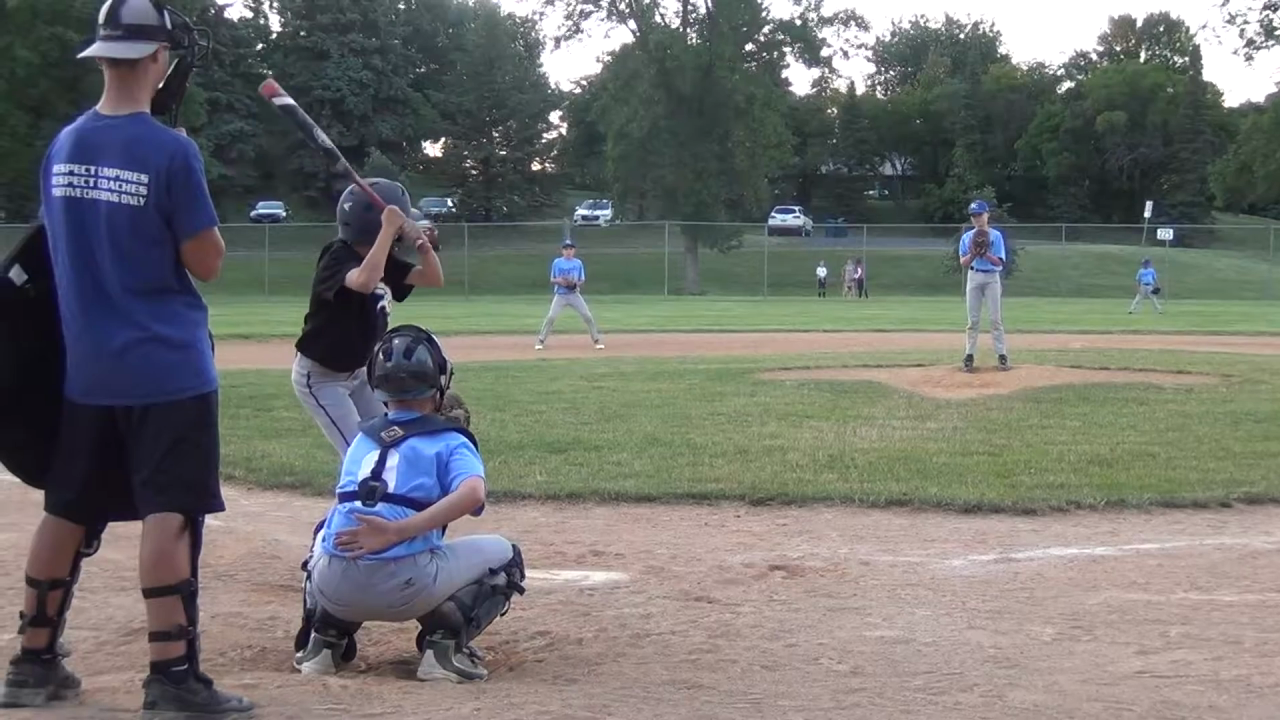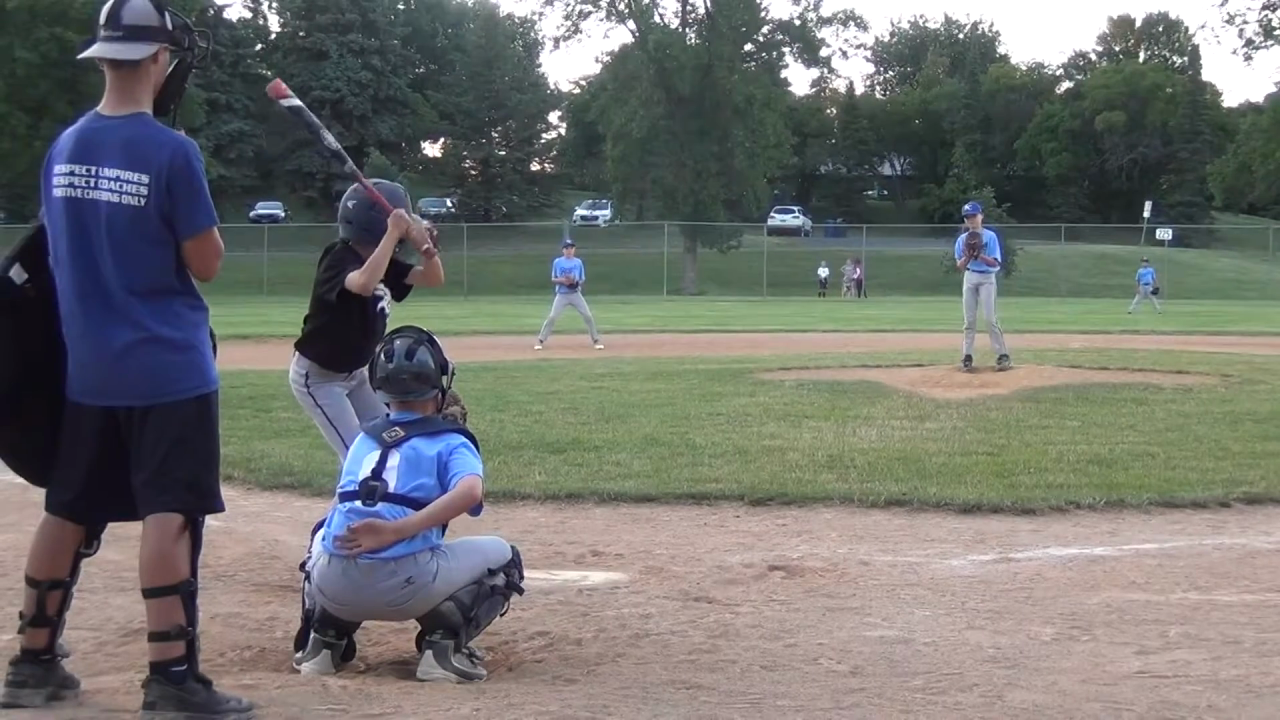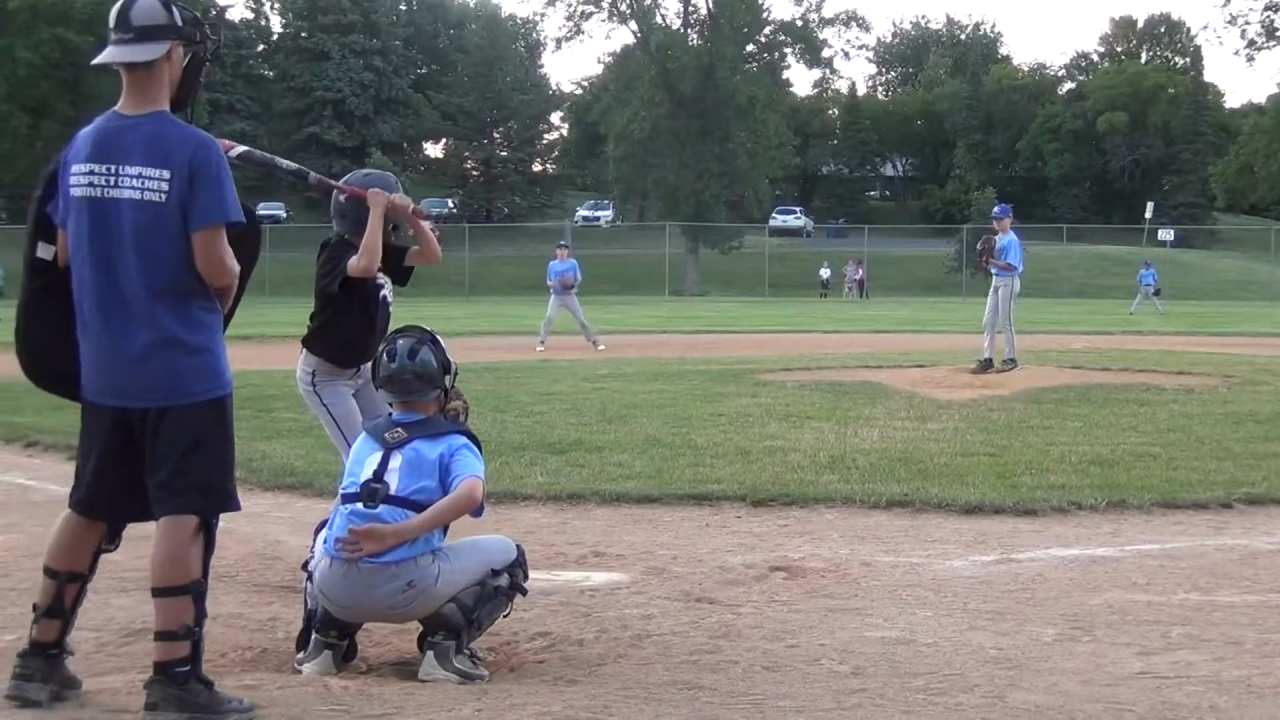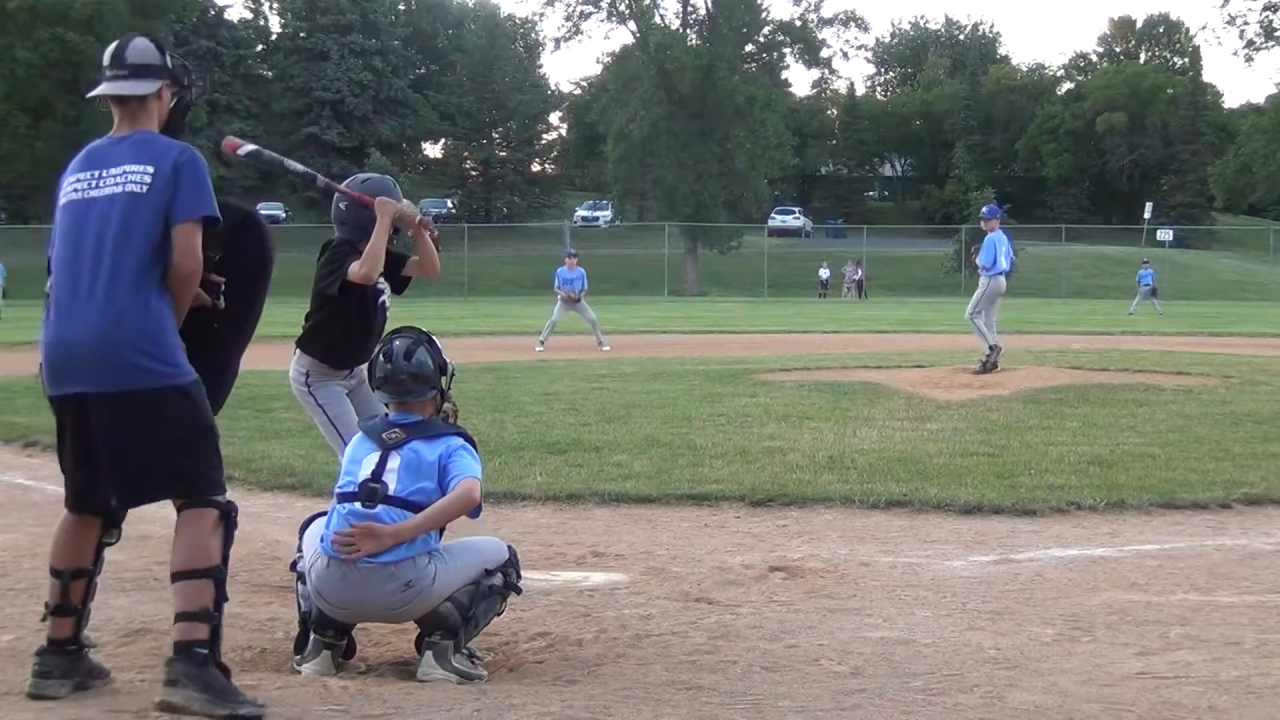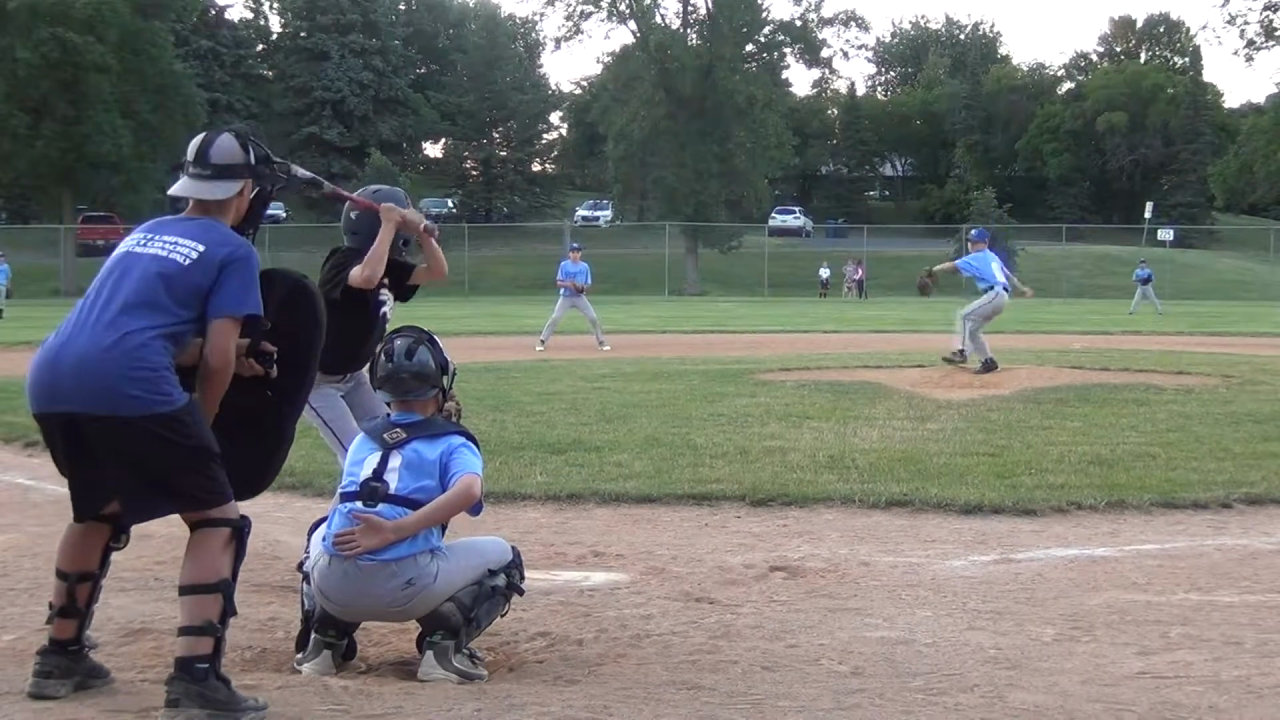
dt=0.7s
person 1, frame 1
left shoulder: (62, 145)
right shoulder: (171, 152)
right elbow: (206, 265)
left hip: (86, 368)
right hip: (166, 367)
left knee: (68, 512)
right knee: (169, 515)
person 1, frame 2
left shoulder: (63, 147)
right shoulder: (171, 151)
right elbow: (206, 265)
left hip: (87, 368)
right hip: (167, 368)
left knee: (69, 512)
right knee: (170, 516)
person 1, frame 3
left shoulder: (81, 146)
right shoulder: (195, 149)
left elbow: (66, 254)
right elbow: (214, 269)
right wrist: (233, 274)
left hip: (105, 367)
right hip: (183, 367)
left knee: (91, 511)
right knee: (185, 515)
person 1, frame 4
left shoulder: (76, 167)
right shoulder: (177, 158)
right elbow: (187, 262)
left hip: (64, 357)
right hip: (139, 358)
left knee: (88, 504)
right knee: (203, 502)
left ankle: (59, 656)
right ankle: (194, 664)
person 1, frame 5
left shoulder: (143, 233)
right shoulder: (234, 250)
right elbow: (217, 358)
left wrist: (226, 353)
right wrist: (199, 424)
left hip: (51, 378)
right hip: (127, 386)
left knee: (100, 510)
right knee: (217, 520)
left ankle: (60, 656)
person 2, frame 1
left shoulder: (362, 438)
right shoulder: (450, 440)
right elbow: (472, 493)
right wrist: (397, 532)
left hip: (334, 587)
right hip: (404, 585)
right knee: (504, 555)
left ankle: (325, 640)
right ankle: (445, 645)
person 2, frame 2
left shoulder: (364, 438)
right shoulder: (450, 441)
right elbow: (470, 491)
right wrist: (395, 531)
left hip: (333, 586)
right hip: (404, 585)
left knee: (326, 533)
right knee: (503, 557)
left ankle: (323, 640)
right ankle: (444, 645)
person 2, frame 3
left shoulder: (365, 439)
right shoulder: (453, 442)
right elbow: (470, 494)
right wrist: (396, 535)
left hip: (336, 588)
right hip: (406, 588)
left knee: (328, 532)
right knee: (507, 555)
left ankle: (325, 641)
right ankle: (445, 647)
person 2, frame 4
left shoulder: (360, 439)
right shoulder: (450, 444)
right elbow: (468, 494)
right wrist: (393, 536)
left hip: (330, 590)
right hip: (403, 591)
left knee: (317, 527)
right knee: (501, 557)
left ankle: (321, 642)
right ankle: (443, 645)
person 2, frame 5
left shoulder: (363, 439)
right shoulder: (452, 442)
right elbow: (468, 490)
right wrist: (393, 531)
left hip: (333, 587)
right hip: (405, 587)
left knee: (323, 530)
right knee: (503, 557)
left ankle: (324, 641)
right ankle: (444, 646)
person 3, frame 1
left shoulder: (385, 261)
right shoulder: (338, 259)
left elbow: (434, 280)
right elbow: (365, 282)
left wrist: (423, 243)
right wrist: (389, 229)
left hip: (355, 372)
right hip: (318, 376)
person 3, frame 2
left shoulder: (383, 261)
right shoulder: (340, 259)
left elbow: (433, 279)
right elbow: (365, 285)
left wrist: (425, 246)
right wrist: (394, 233)
left hip: (353, 373)
right hip: (316, 376)
person 3, frame 3
left shoulder: (382, 251)
right shoulder: (337, 253)
left elbow: (432, 255)
right elbow: (366, 267)
left wrist: (411, 216)
right wrist: (377, 210)
left hip: (359, 370)
right hip: (324, 374)
person 3, frame 4
left shoulder: (381, 255)
right shoulder: (339, 255)
left elbow: (430, 269)
right elbow: (367, 274)
left wrist: (416, 227)
right wrist: (385, 220)
left hip: (352, 371)
right hip: (317, 375)
person 3, frame 5
left shoulder: (388, 265)
right shoulder: (344, 262)
left elbow: (438, 272)
right elbow: (369, 278)
left wrist: (422, 230)
right wrist: (388, 225)
left hip: (352, 376)
right hip: (316, 379)
